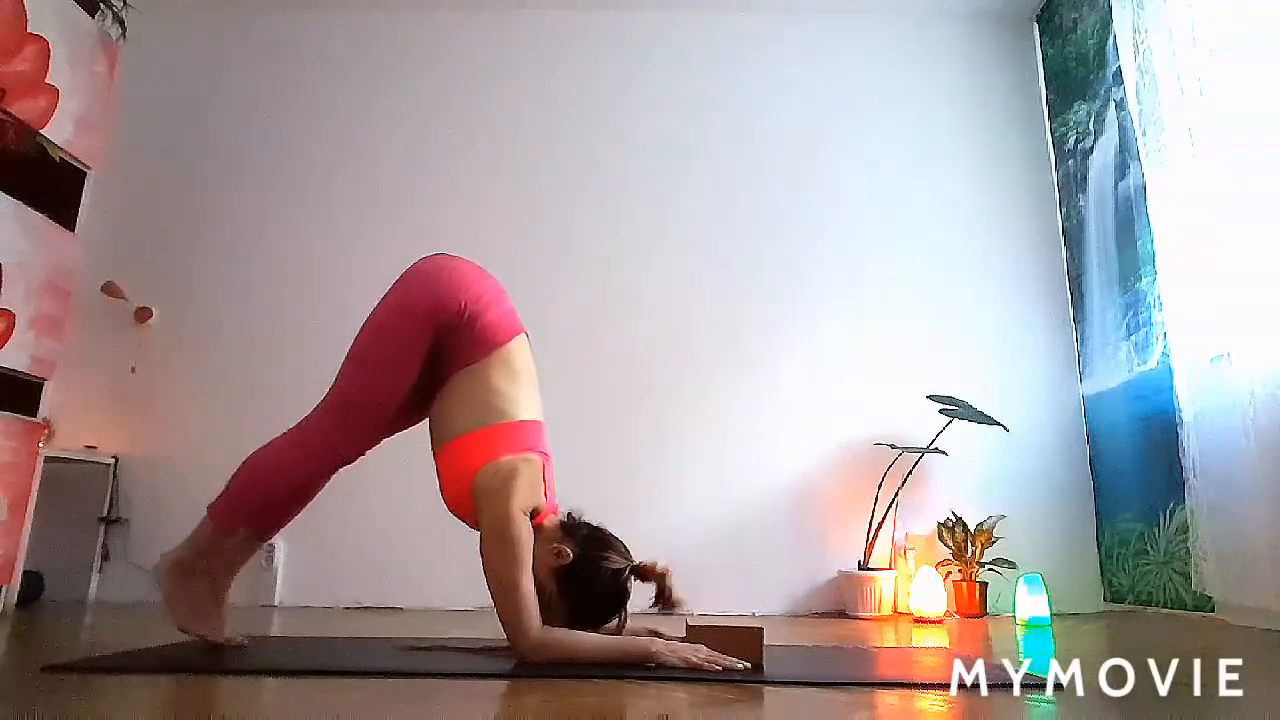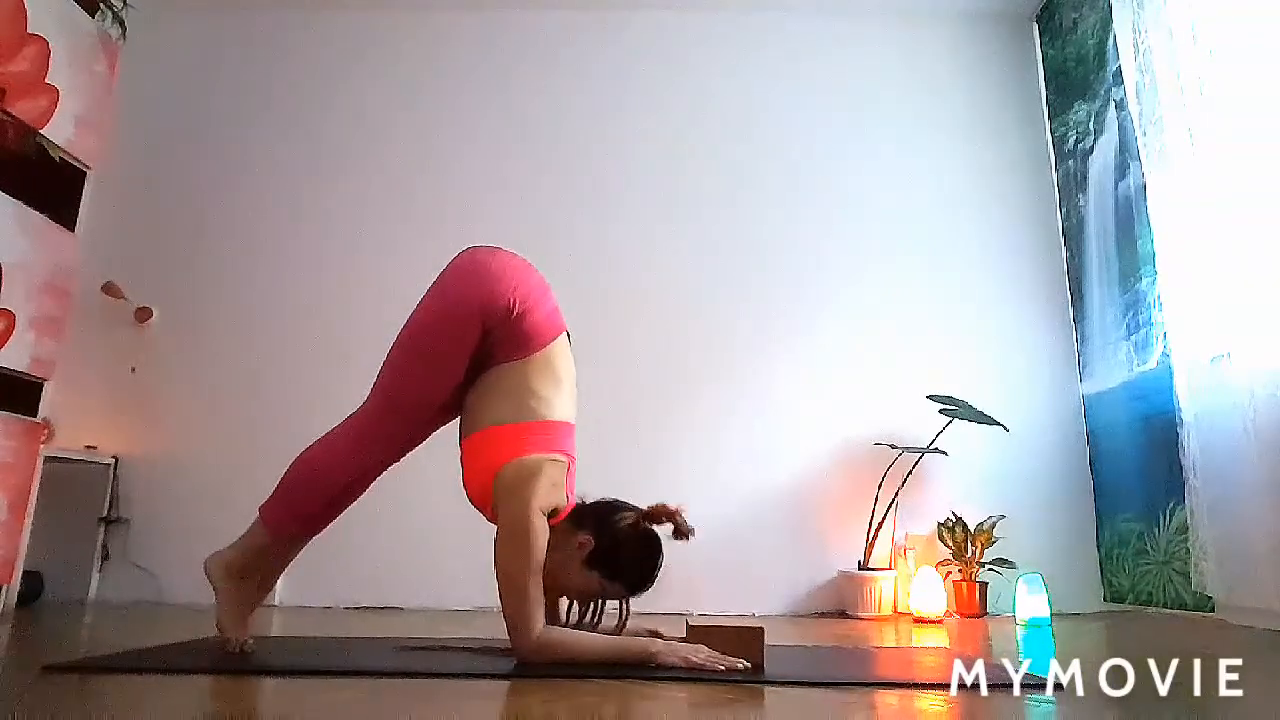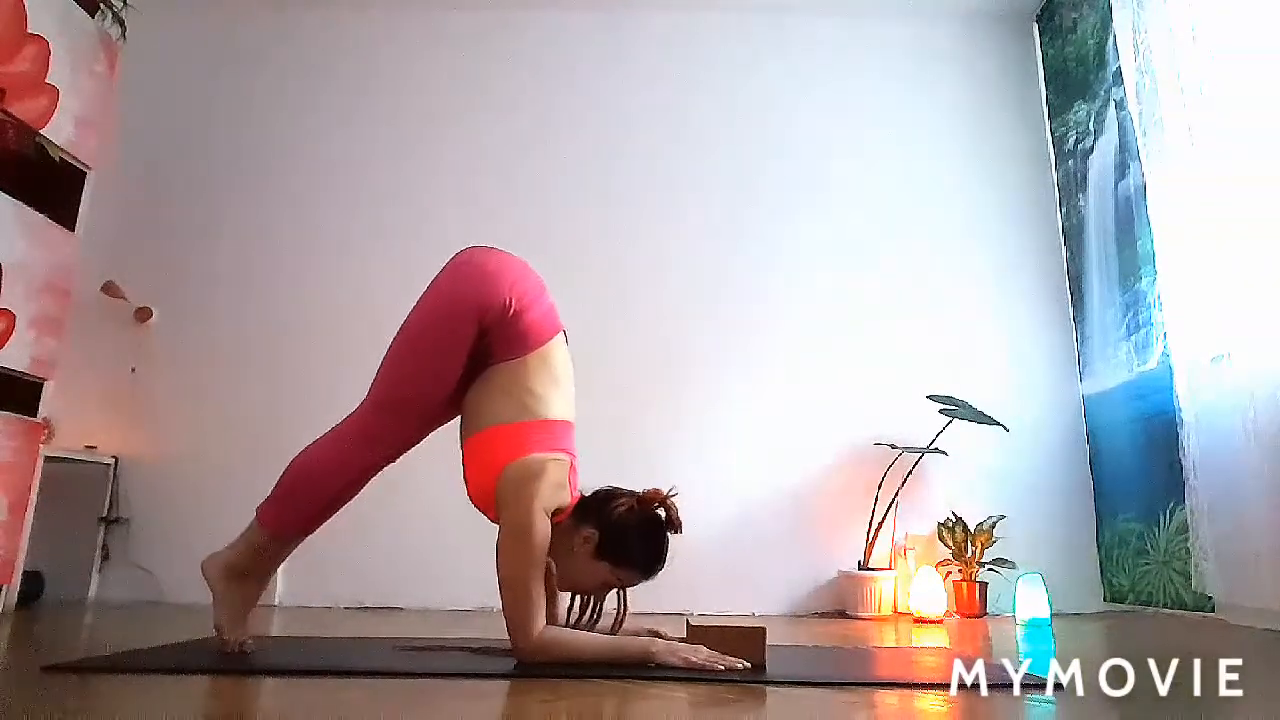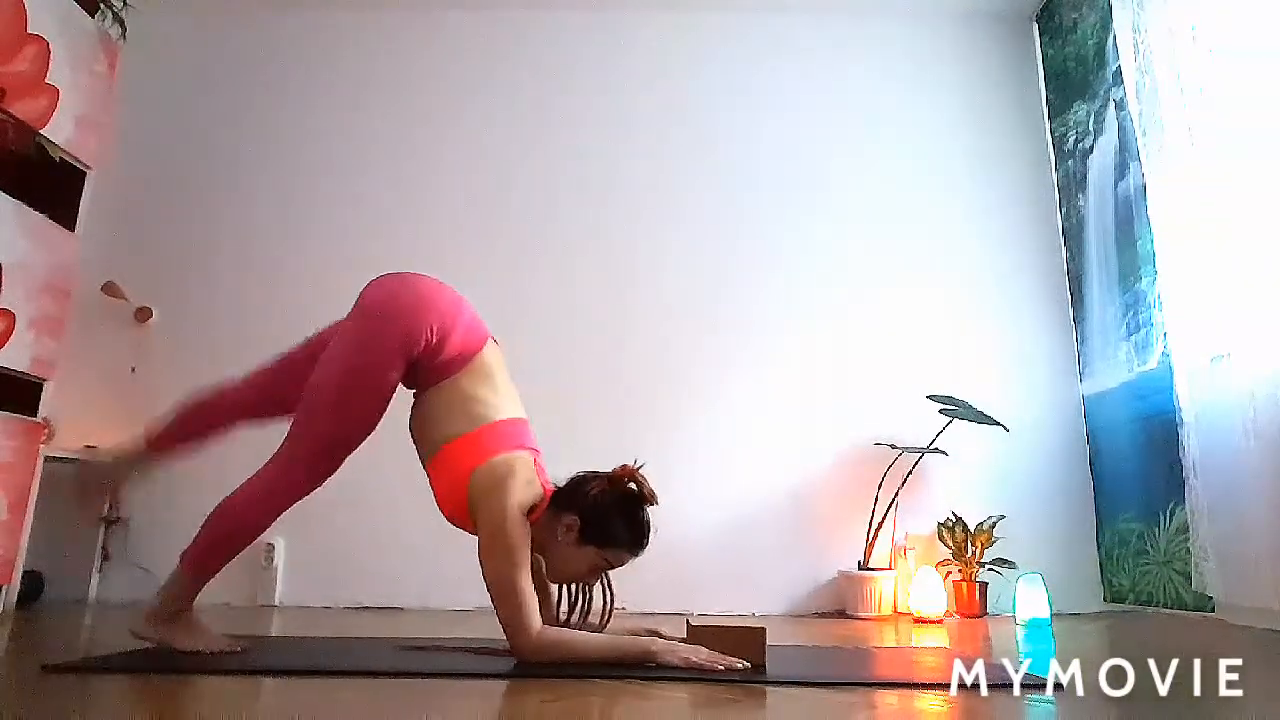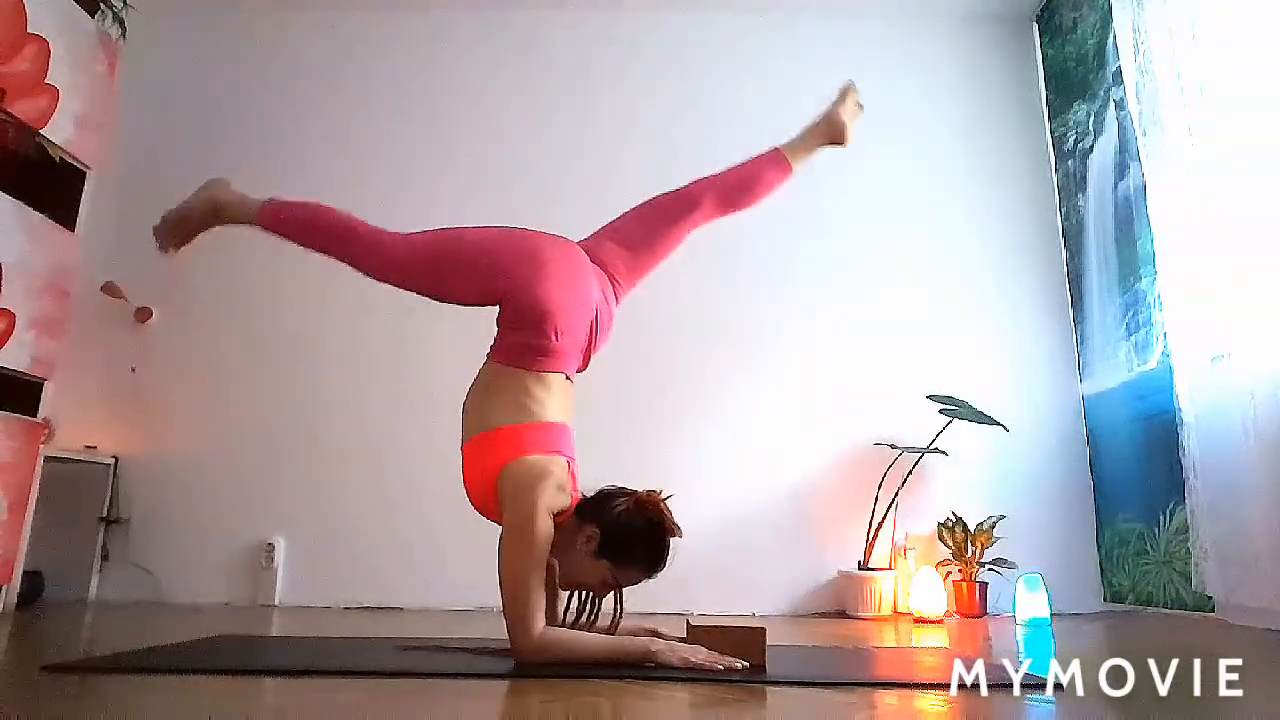
dt=1s
person 1, frame 1
right shoulder: (510, 497)
right elbow: (529, 642)
left wrist: (623, 633)
right wrist: (646, 648)
left hip: (459, 322)
right hip: (443, 299)
left knee: (334, 447)
right knee: (328, 437)
left ankle: (213, 572)
right ankle: (190, 559)
person 1, frame 2
right shoulder: (532, 498)
right elbow: (530, 643)
left wrist: (626, 635)
right wrist: (649, 649)
left hip: (504, 311)
left knee: (377, 444)
right knee: (373, 437)
left ankle: (254, 571)
right ankle: (242, 562)
person 1, frame 3
right shoulder: (535, 498)
right elbow: (530, 642)
left wrist: (625, 635)
right wrist: (649, 649)
left hip: (500, 314)
left knee: (377, 443)
left ankle: (252, 569)
right ankle: (240, 562)
person 1, frame 4
left shoulder: (529, 497)
right shoulder: (509, 499)
left elbow: (539, 624)
right elbow: (529, 642)
left wrist: (625, 639)
right wrist: (648, 647)
left hip: (416, 322)
right hip: (404, 322)
left knee: (258, 398)
right knee: (298, 467)
left ankle: (131, 457)
right ankle: (170, 607)
person 1, frame 5
right shoulder: (535, 498)
right elbow: (529, 641)
right wrist: (650, 645)
left hip: (578, 293)
right hip: (542, 287)
left knee: (697, 206)
right knee: (381, 249)
